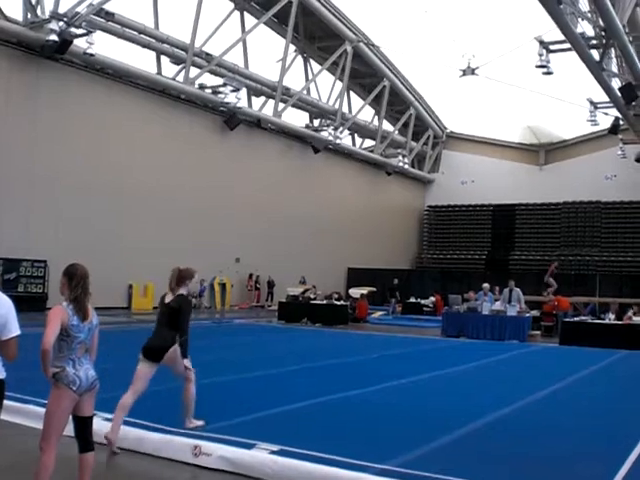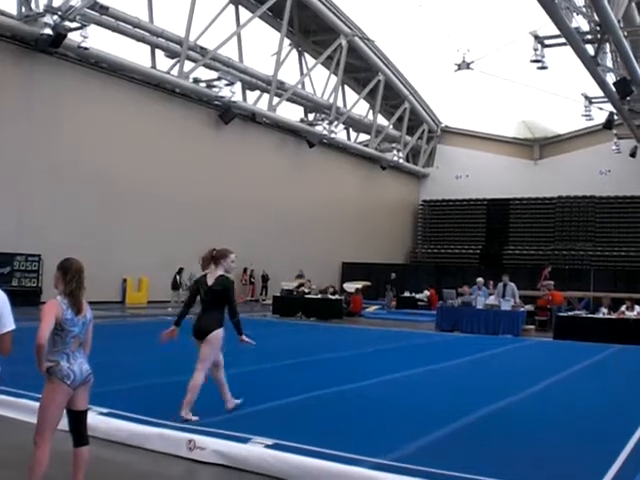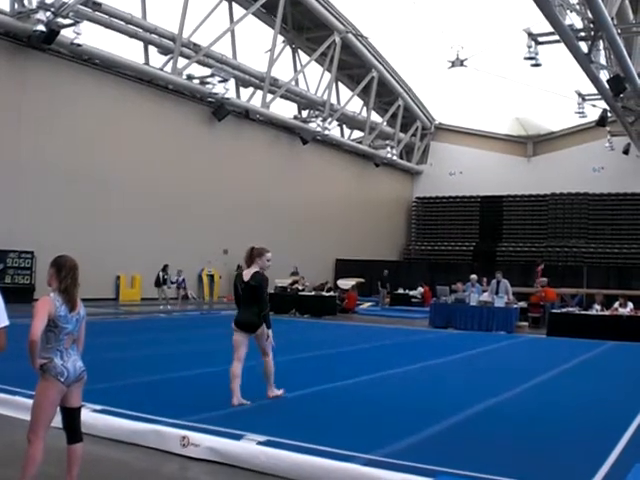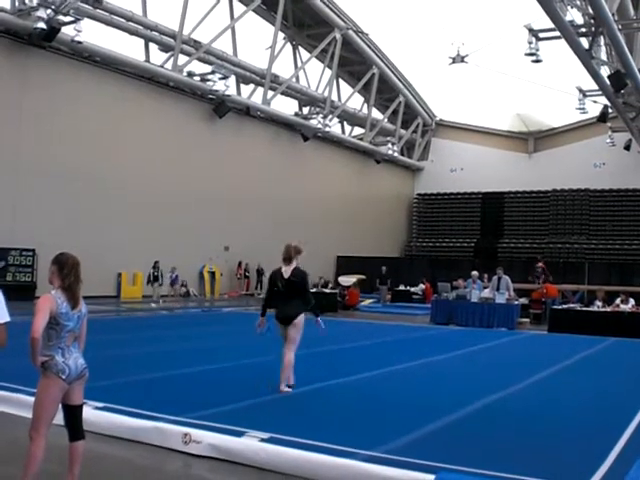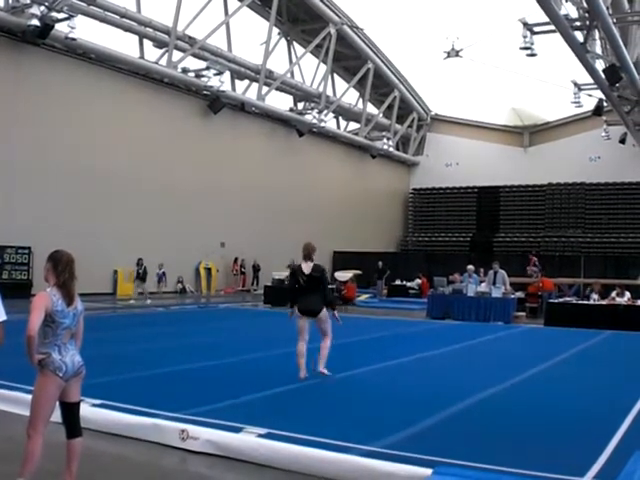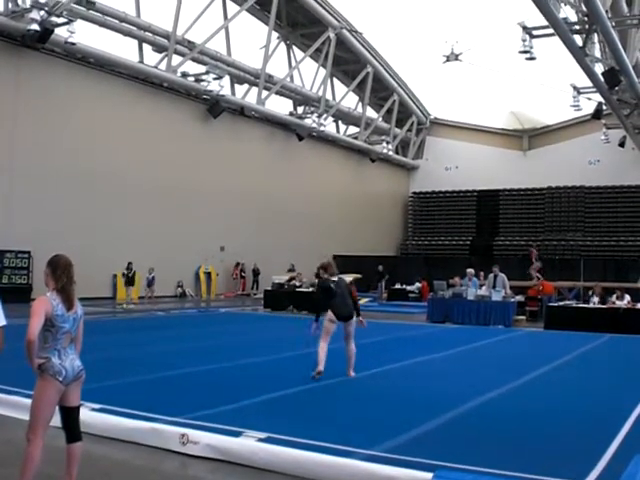
dt=0.5s
person 1, frame 1
left shoulder: (59, 311)
right shoulder: (92, 313)
left elbow: (46, 346)
left wrist: (46, 369)
left hip: (67, 380)
right hip: (89, 377)
left knee: (48, 444)
right knee: (86, 439)
person 1, frame 2
left shoulder: (54, 305)
right shoulder: (86, 307)
left elbow: (42, 340)
left wrist: (41, 364)
left hip: (61, 374)
right hip: (83, 371)
left knee: (42, 439)
right knee: (80, 434)
person 1, frame 3
left shoulder: (47, 302)
right shoulder: (79, 304)
left elbow: (34, 337)
left wrist: (34, 360)
left hip: (55, 371)
right hip: (76, 368)
left knee: (36, 436)
right knee: (74, 431)
person 1, frame 4
left shoulder: (48, 300)
right shoulder: (80, 302)
left elbow: (36, 334)
left wrist: (36, 358)
right wrist: (72, 358)
left hip: (57, 368)
right hip: (78, 366)
left knee: (37, 433)
right knee: (75, 428)
person 1, frame 5
left shoulder: (44, 297)
right shoulder: (76, 299)
left elbow: (32, 332)
left wrist: (32, 356)
right wrist: (70, 357)
left hip: (53, 366)
right hip: (75, 363)
left knee: (35, 431)
right knee: (73, 425)
person 1, frame 6
left shoulder: (44, 302)
right shoulder: (76, 304)
left elbow: (32, 337)
left wrist: (33, 361)
right wrist: (69, 361)
left hip: (53, 370)
right hip: (74, 367)
left knee: (35, 435)
right knee: (73, 429)
person 2, frame 1
left shoulder: (165, 297)
right shoulder: (185, 301)
right elbow: (183, 331)
right wrist: (186, 358)
left hip: (150, 346)
right hip: (166, 347)
left knee: (134, 391)
right knee: (190, 378)
left ankle: (113, 431)
right ankle: (189, 421)
person 2, frame 2
left shoulder: (201, 279)
right shoulder: (227, 282)
left elbow: (188, 304)
right elbow: (232, 310)
left wrist: (175, 326)
right wrist: (241, 334)
left hip: (199, 326)
right hip: (213, 328)
left knee: (218, 364)
right knee: (201, 370)
left ankle: (229, 401)
right ankle: (186, 411)
person 2, frame 3
left shoulder: (239, 276)
right shoulder: (261, 278)
right elbow: (264, 305)
right wrist: (269, 328)
left hip: (240, 321)
right hip: (256, 321)
left knee: (238, 359)
right knee: (267, 355)
left ankle: (236, 397)
right ankle: (271, 390)
person 2, frame 4
left shoulder: (275, 273)
right shoulder: (301, 273)
left elbow: (268, 296)
right elbow: (307, 297)
left wrist: (262, 316)
right wrist: (317, 316)
left hip: (280, 313)
right hip: (296, 314)
left knee: (287, 347)
right knee: (290, 350)
left ankle: (289, 378)
right ankle: (283, 385)
person 2, frame 5
left shoulder: (295, 270)
right shoulder: (320, 269)
left elbow: (291, 291)
right elbow: (326, 291)
left wrist: (292, 306)
right wrist: (333, 309)
left hip: (302, 308)
right hip: (318, 307)
left knee: (302, 340)
right knee: (327, 337)
left ankle: (302, 371)
right ankle: (321, 366)
person 2, frame 6
left shoulder: (322, 282)
right shoulder: (342, 280)
left elbow: (321, 303)
right elbow: (353, 298)
left wrist: (316, 321)
right wrist: (358, 315)
left hip: (334, 312)
right hip: (349, 312)
left knee: (323, 341)
right knee: (350, 341)
left ankle: (320, 367)
right ankle: (351, 371)
